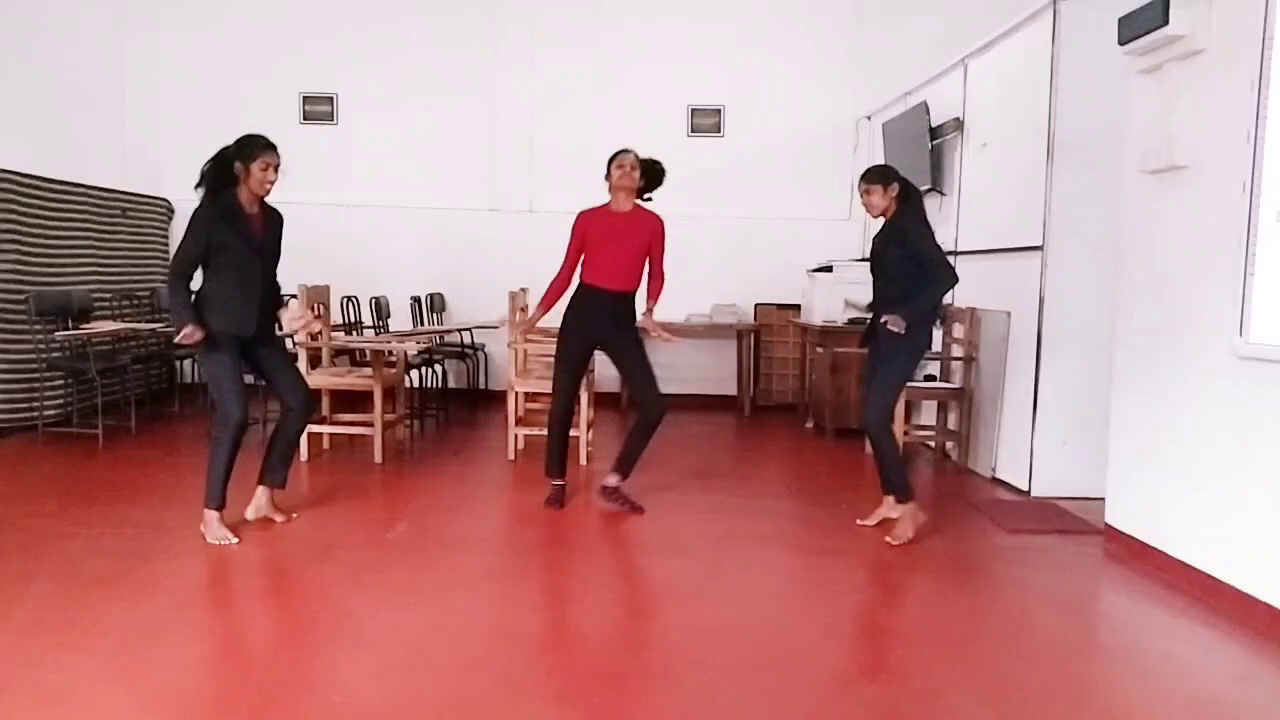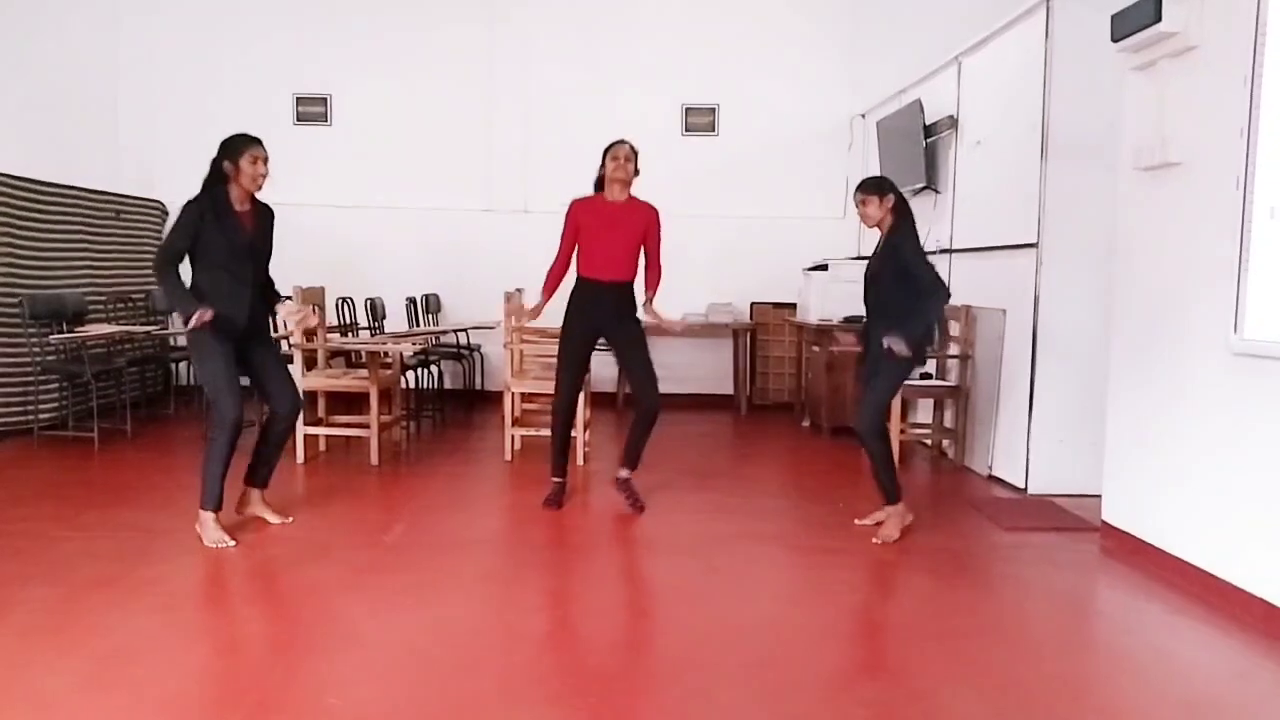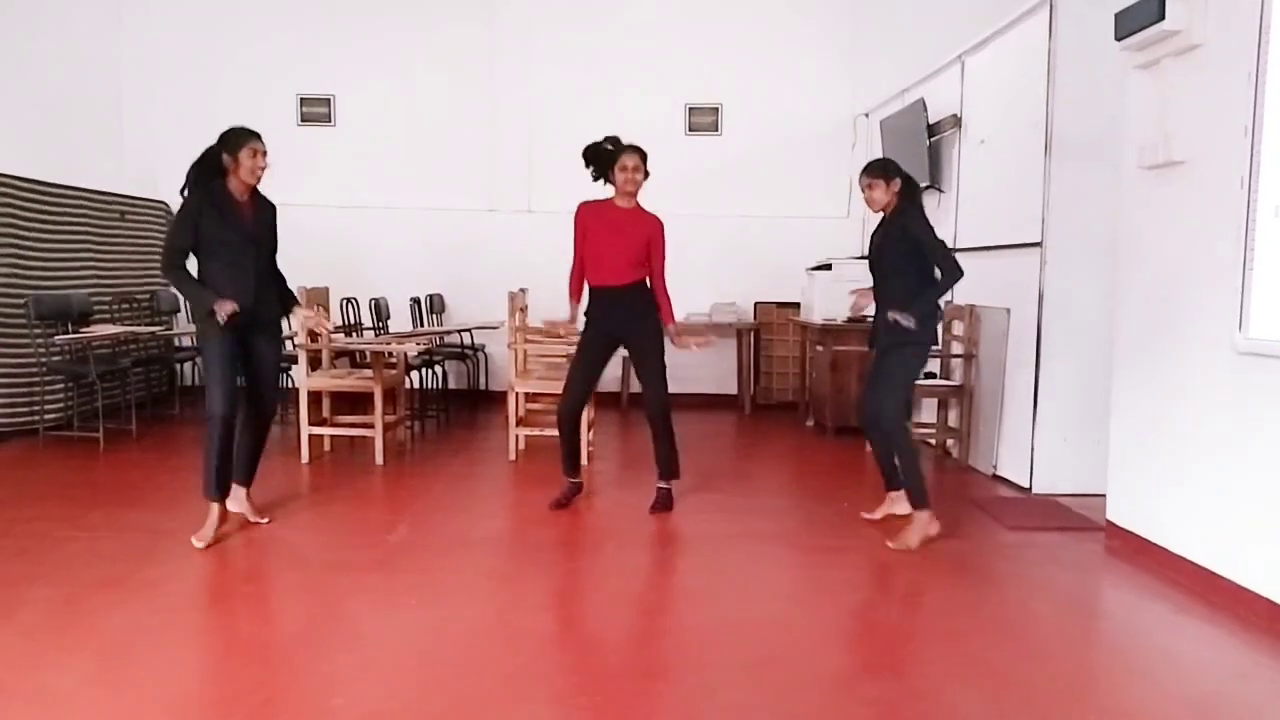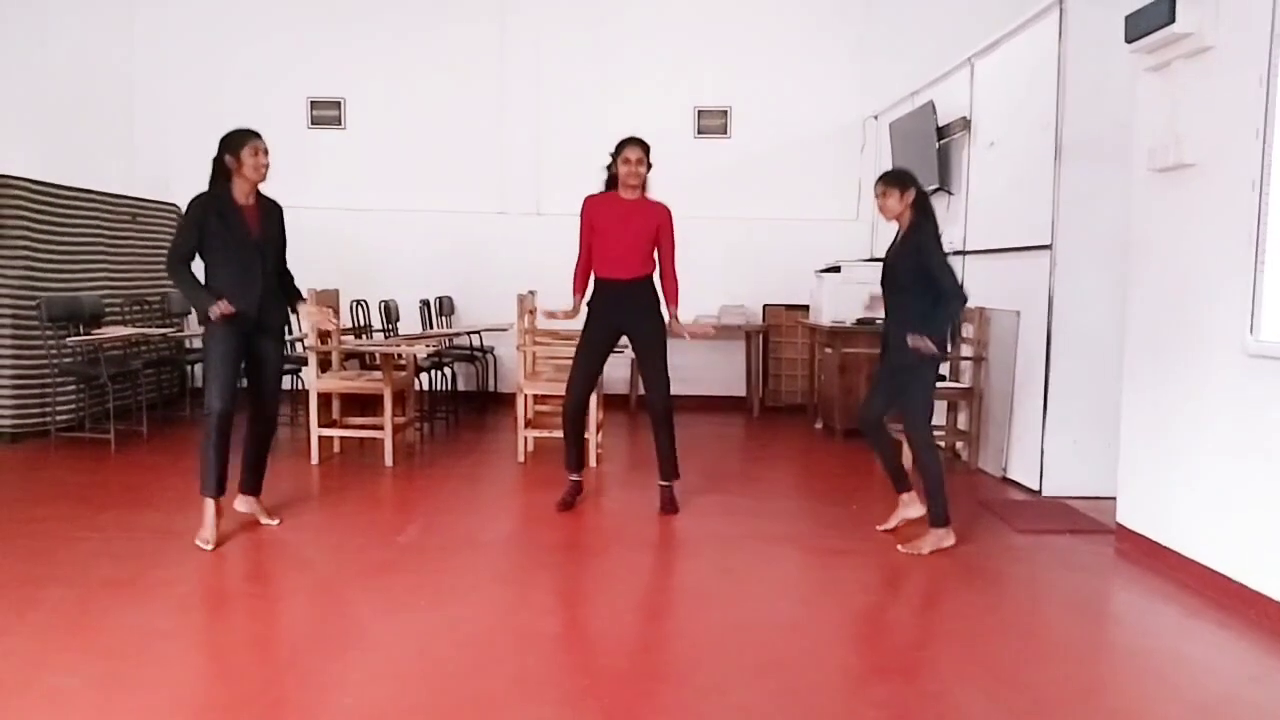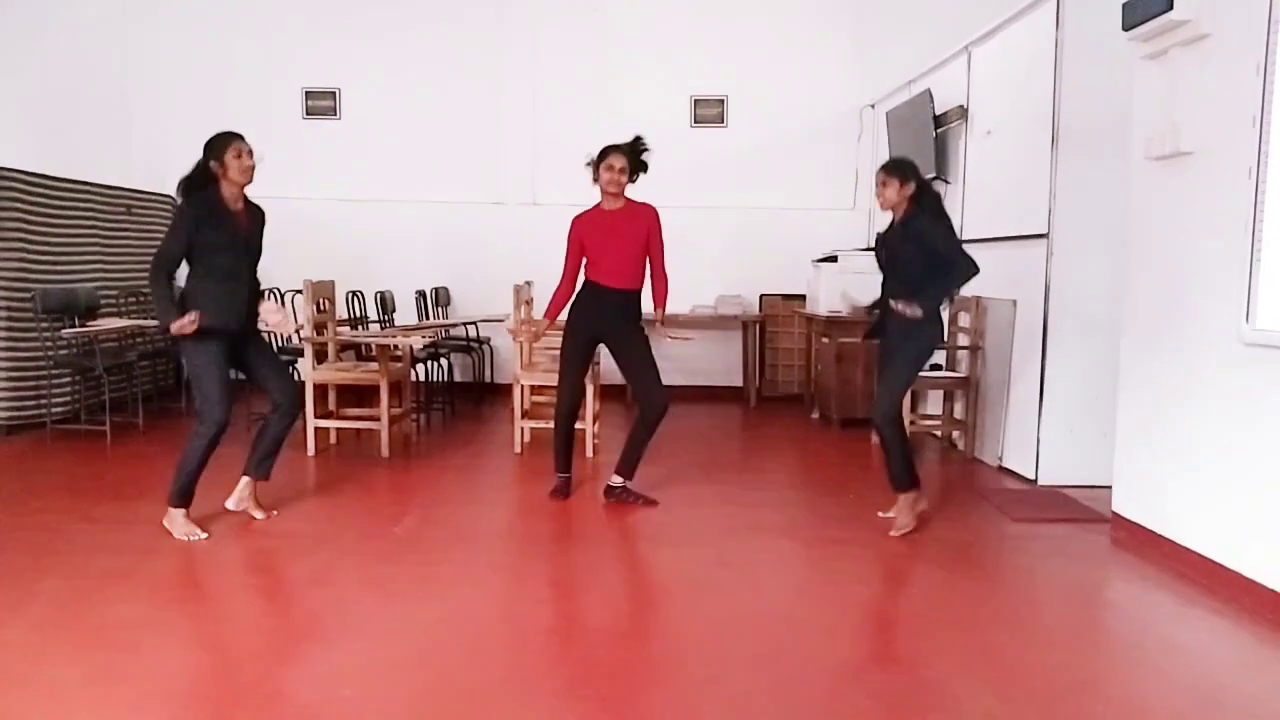
dt=0.2s
person 1, frame 1
left shoulder: (273, 218)
right shoulder: (213, 211)
right elbow: (179, 273)
left wrist: (284, 312)
right wrist: (187, 321)
left hip: (260, 330)
right hip: (219, 330)
left knee: (300, 402)
right knee: (233, 414)
left ankle: (265, 497)
right ankle: (211, 514)
person 1, frame 2
left shoulder: (264, 215)
right shoulder: (202, 209)
right elbow: (164, 265)
left wrist: (280, 305)
right wrist: (189, 307)
left hip: (254, 326)
right hip: (212, 327)
left knee: (286, 405)
right knee: (228, 414)
left ankle: (253, 496)
right ankle: (208, 517)
person 1, frame 3
left shoulder: (265, 209)
right shoulder: (200, 202)
right elbow: (172, 264)
left wrist: (294, 309)
right wrist: (209, 301)
left hip: (264, 320)
right hip: (219, 320)
left knee: (262, 408)
right knee: (220, 407)
left ankle: (239, 492)
right ankle: (215, 509)
person 1, frame 4
left shoulder: (272, 210)
right shoulder: (206, 206)
right elbow: (177, 263)
left wrist: (302, 304)
right wrist: (207, 301)
left hip: (267, 322)
right hip: (227, 320)
left knee: (266, 409)
right knee: (219, 406)
left ankle: (247, 495)
right ankle: (211, 505)
person 1, frame 5
left shoulder: (255, 214)
right shoulder: (196, 209)
right elbow: (161, 269)
left wrist: (261, 305)
right wrist: (171, 316)
left hip: (242, 327)
right hip: (202, 329)
left knee: (288, 397)
right knee: (215, 414)
left ankle: (244, 490)
right ankle: (176, 509)
person 2, frame 1
left shoulder: (909, 226)
right shoulder: (888, 232)
left elbow: (946, 274)
left wrist: (909, 316)
right wrist: (870, 310)
left hip: (905, 336)
right hip: (886, 333)
left knee: (875, 417)
right knee: (876, 418)
left ankle: (909, 506)
right ankle: (892, 500)
person 2, frame 2
left shoulder: (902, 242)
right shoulder: (884, 246)
left elbow: (936, 294)
left wrist: (909, 339)
right wrist: (863, 338)
left hip: (898, 349)
right hip: (880, 347)
left knee: (866, 422)
right knee: (873, 424)
left ankle: (896, 507)
right ankle: (889, 506)
person 2, frame 3
left shoulder: (910, 222)
right shoulder: (885, 227)
left elbow: (951, 270)
left wrist: (915, 313)
right wrist: (875, 293)
left hip: (909, 335)
right hip: (890, 334)
left knee: (892, 420)
right knee: (870, 412)
left ankle: (923, 515)
right ankle: (897, 495)
person 2, frame 4
left shoulder: (924, 238)
right shoulder: (902, 240)
left elbow: (954, 296)
left wrist: (932, 335)
right wrist: (886, 307)
left hip: (919, 350)
right hip: (899, 347)
left knee: (917, 434)
right knee: (870, 417)
left ankle: (941, 529)
right ankle: (908, 498)
person 2, frame 5
left shoulder: (924, 224)
right shoulder: (892, 231)
left elbow: (964, 267)
left wrist: (922, 304)
right wrist: (874, 308)
left hip: (916, 331)
right hip: (894, 330)
left knee: (882, 411)
right knee: (889, 415)
left ankle: (908, 495)
right ankle: (909, 494)
person 3, frame 1
left shoulder: (652, 223)
right shoulder: (587, 219)
left elbow: (656, 273)
right elbow: (566, 272)
left wrist: (649, 312)
right wrist: (539, 313)
left hip: (622, 318)
right hip: (583, 312)
left knee: (653, 408)
right knee: (562, 405)
left ankle: (614, 482)
right ankle: (556, 482)
person 3, frame 2
left shoulder: (646, 214)
right shoulder: (579, 209)
left elbow: (652, 266)
right elbow: (562, 260)
left wrist: (649, 306)
right wrist: (542, 301)
left hip: (621, 308)
right hip: (581, 304)
left knee: (647, 399)
right knee: (565, 400)
left ankle: (625, 474)
right ankle: (558, 480)
person 3, frame 3
left shoulder: (651, 224)
right shoulder: (586, 212)
left elbow: (657, 279)
right elbow: (577, 268)
left wrist: (671, 328)
right wrist: (573, 312)
left hip: (639, 312)
right hip: (599, 314)
left knee: (656, 404)
right knee: (569, 407)
left ankle: (664, 484)
right ankle: (573, 480)
person 3, frame 4
left shoulder: (659, 213)
right shoulder: (593, 206)
left elbow: (667, 269)
right elbow: (584, 262)
left wrist: (673, 317)
right wrist: (575, 304)
left hip: (644, 305)
right hip: (604, 305)
left knee: (658, 399)
right knee: (575, 397)
left ankle: (667, 483)
right ankle: (574, 479)
person 3, frame 5
left shoulder: (647, 215)
right shoulder: (582, 222)
left elbow: (656, 271)
right elbow: (567, 274)
left wrist: (659, 316)
right wrist: (547, 318)
left hip: (626, 314)
right hip: (587, 310)
left knee: (655, 400)
right knee: (569, 401)
left ankle: (619, 481)
right ankle: (562, 474)
